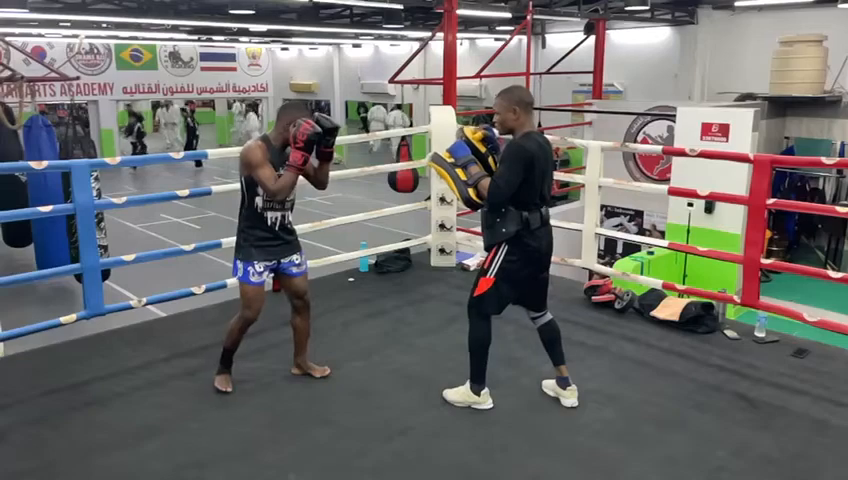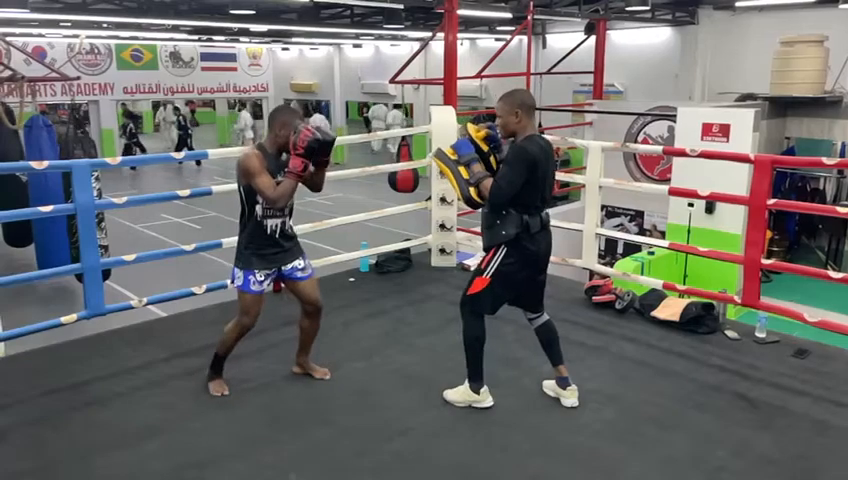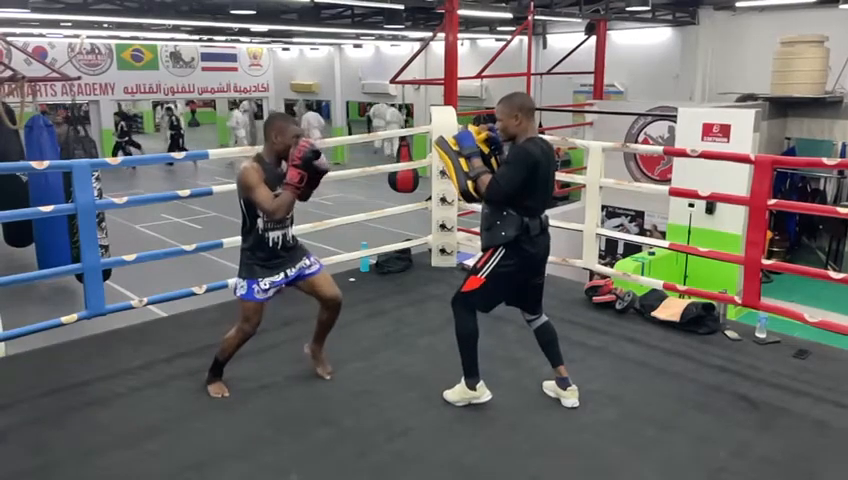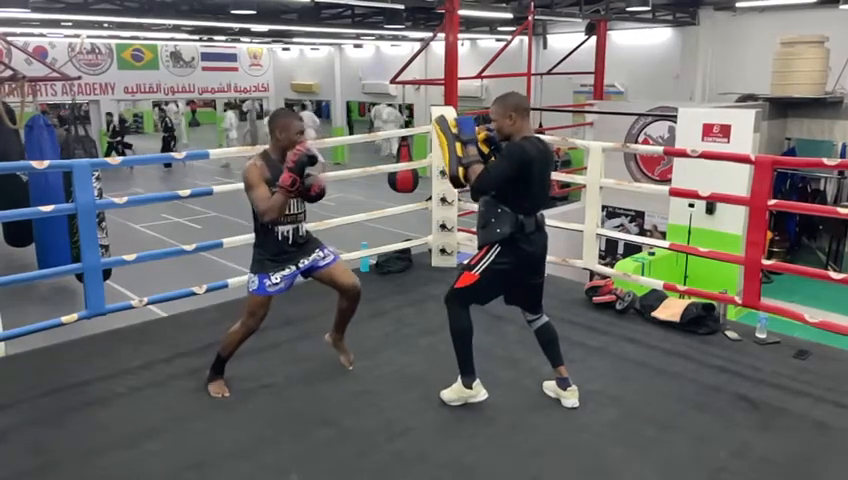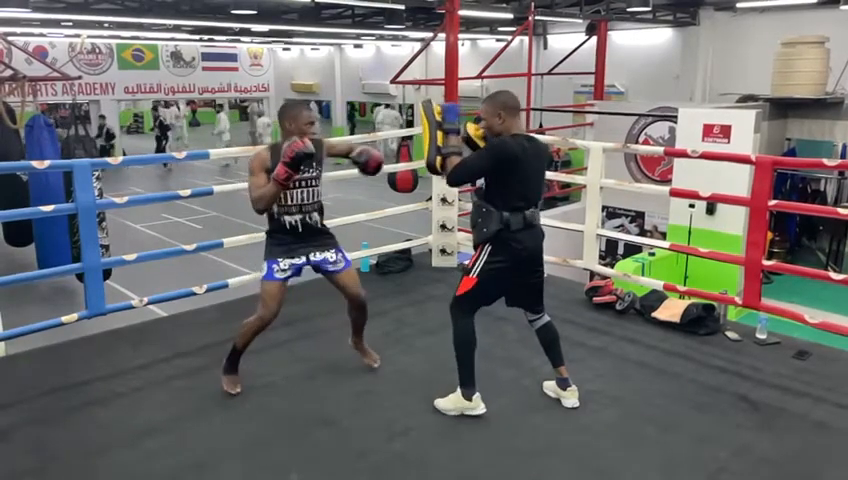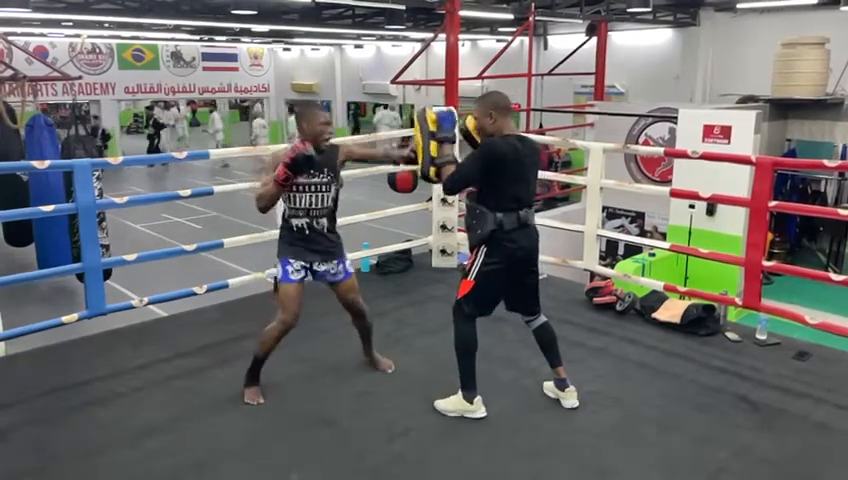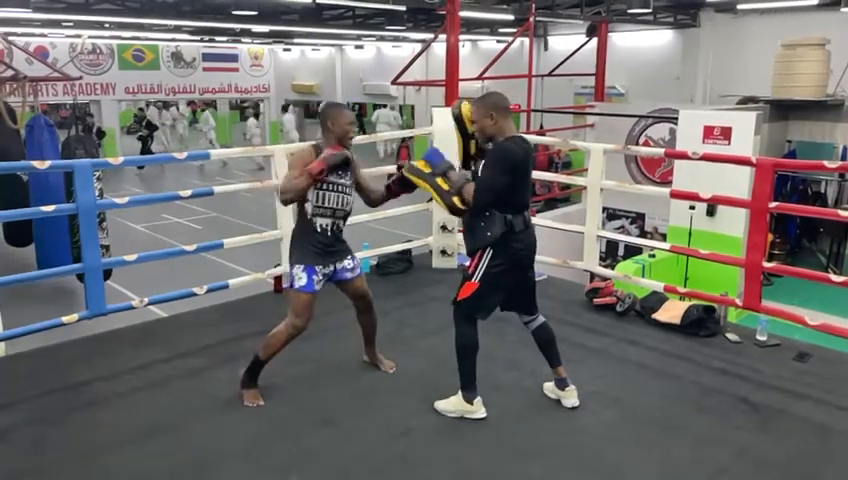
dt=0.7s
person 1, frame 1
left shoulder: (519, 148)
right shoulder: (541, 144)
left elbow: (496, 195)
left wrist: (469, 162)
right wrist: (496, 152)
left hip: (515, 243)
right hip: (537, 237)
left knee: (479, 309)
right knee: (537, 309)
left ankle: (477, 390)
right ankle: (565, 384)
person 1, frame 2
left shoulder: (522, 151)
right shoulder: (542, 147)
left elbow: (496, 196)
left wrist: (472, 161)
left hip: (515, 245)
right hip: (536, 240)
left knee: (471, 306)
right knee: (534, 310)
left ankle: (476, 389)
right ankle: (564, 384)
person 1, frame 3
left shoulder: (523, 153)
right shoulder: (542, 149)
left elbow: (493, 193)
left wrist: (473, 155)
right wrist: (497, 151)
left hip: (513, 246)
right hip: (533, 242)
left knee: (463, 303)
right knee: (532, 312)
left ankle: (473, 386)
right ankle: (564, 384)
person 1, frame 4
left shoulder: (517, 151)
right shoulder: (542, 149)
left elbow: (479, 185)
left wrist: (469, 143)
right wrist: (493, 148)
left hip: (509, 245)
right hip: (533, 241)
left knee: (456, 300)
right knee: (533, 312)
left ankle: (468, 384)
right ankle: (564, 385)
person 1, frame 5
left shoulder: (502, 148)
right shoulder: (538, 149)
left elbow: (455, 176)
left wrist: (451, 133)
left hip: (502, 243)
right hip: (530, 238)
left knee: (461, 309)
right knee: (535, 310)
left ankle: (468, 396)
right ankle: (565, 384)
person 1, frame 6
left shoulder: (493, 149)
right shoulder: (531, 149)
left elbow: (451, 184)
left wrist: (445, 142)
left hip: (498, 244)
right hip: (525, 238)
left knee: (464, 313)
right knee: (531, 311)
left ankle: (470, 399)
right ankle: (563, 385)
person 1, frame 7
left shoulder: (504, 153)
right shoulder: (520, 147)
left elbow: (479, 199)
left wrist: (447, 171)
left hip: (500, 245)
right hip: (520, 240)
left knee: (465, 313)
right knee: (529, 311)
left ankle: (469, 400)
right ankle: (564, 385)
person 2, frame 1
left shoulder: (292, 150)
right shoulder: (255, 150)
left elbow: (320, 183)
right elbow: (277, 191)
left wrist: (325, 149)
right wrist: (300, 154)
left hip: (286, 240)
right hip: (255, 244)
left knee: (301, 301)
right knee: (250, 313)
left ankle: (301, 361)
right ankle: (224, 367)
person 2, frame 2
left shoulder: (288, 155)
right shoulder: (252, 159)
left elbow: (316, 187)
right elbow: (276, 199)
left wrist: (321, 158)
right wrist: (299, 160)
left hip: (288, 247)
right hip: (255, 253)
left knee: (314, 304)
right knee: (246, 320)
left ankle: (302, 361)
right ankle: (214, 372)
person 2, frame 3
left shoulder: (286, 164)
right shoulder: (250, 171)
left elbow: (302, 197)
right elbow: (275, 212)
left wrist: (313, 176)
right wrist: (297, 172)
left hip: (291, 252)
right hip: (259, 262)
left knee: (333, 298)
right knee: (247, 327)
left ankle: (316, 349)
right ankle: (214, 375)
person 2, frame 4
left shoulder: (294, 159)
right shoulder: (256, 168)
right elbow: (267, 214)
left wrist: (313, 185)
right wrist: (291, 175)
left hip: (305, 244)
right hip: (271, 256)
left knee: (352, 288)
right knee: (251, 322)
left ankle: (337, 337)
right ankle: (215, 373)
person 2, frame 5
left shoulder: (318, 148)
right shoulder: (263, 158)
left elbow: (351, 149)
right elbow: (259, 204)
left wrist: (363, 155)
right wrist: (287, 168)
left hip: (319, 238)
right hip: (283, 244)
left knee: (357, 296)
right knee: (265, 315)
left ankle: (358, 341)
right ankle: (230, 366)
person 2, frame 6
left shoulder: (339, 154)
right shoulder: (283, 158)
left elbow: (382, 155)
right elbow: (262, 204)
left wrist: (410, 156)
right wrist: (287, 172)
left hip: (328, 246)
right hip: (293, 248)
left knee: (356, 306)
right knee: (287, 319)
left ankle: (369, 352)
right ankle: (251, 378)
person 2, frame 7
left shoulder: (350, 161)
right shoulder: (307, 155)
left elbow: (373, 199)
right elbow: (286, 196)
left wrist: (397, 186)
right wrist: (321, 167)
left hip: (338, 247)
right hip: (308, 251)
left knee: (364, 300)
right knee: (297, 322)
left ankle: (371, 352)
right ankle: (249, 378)
